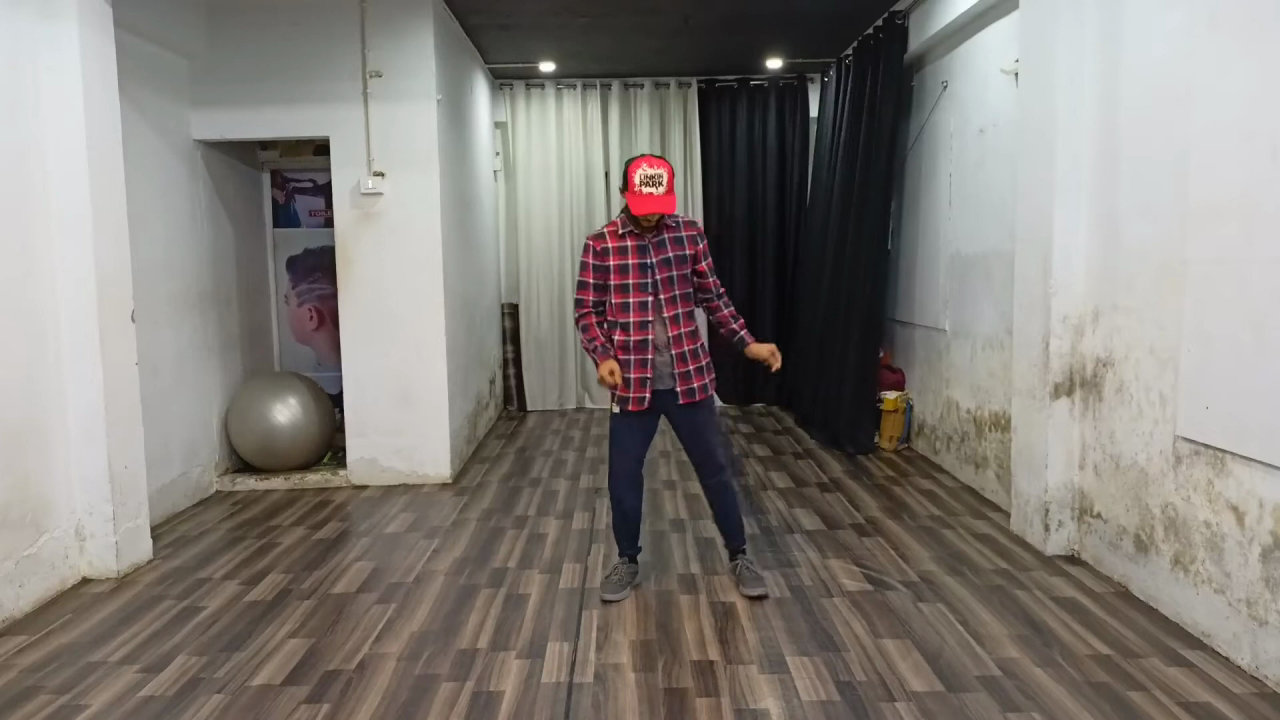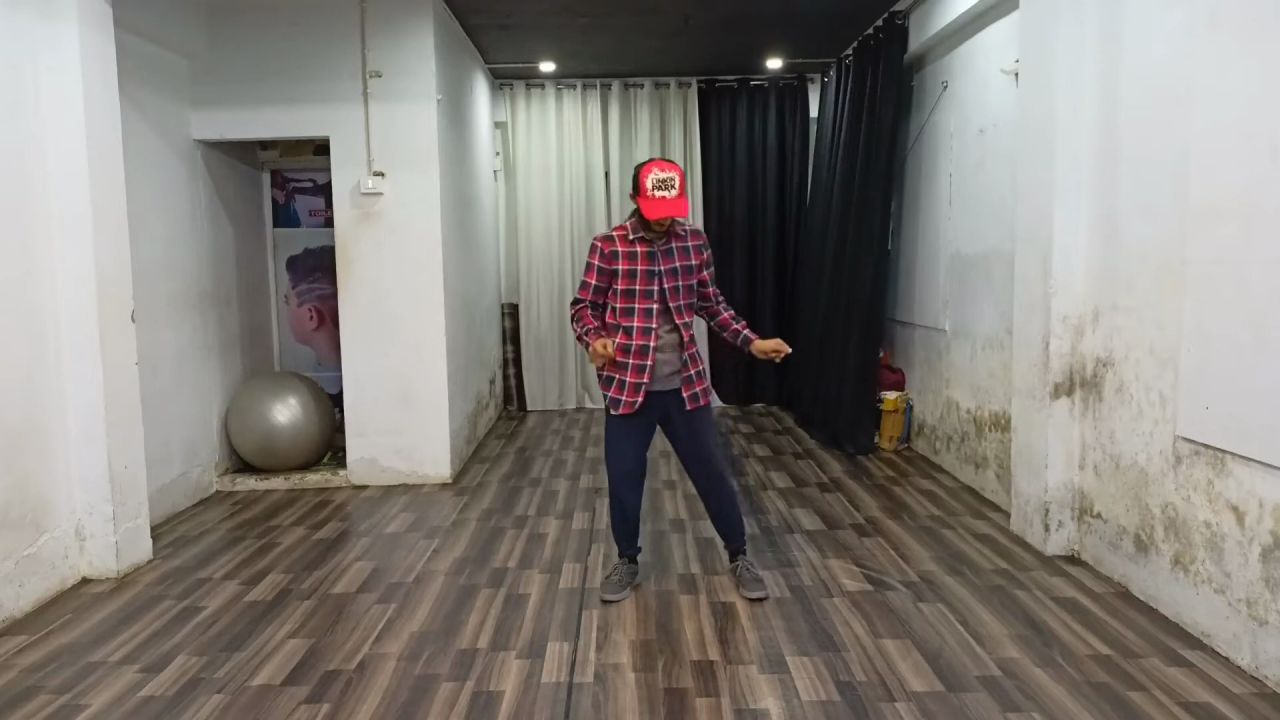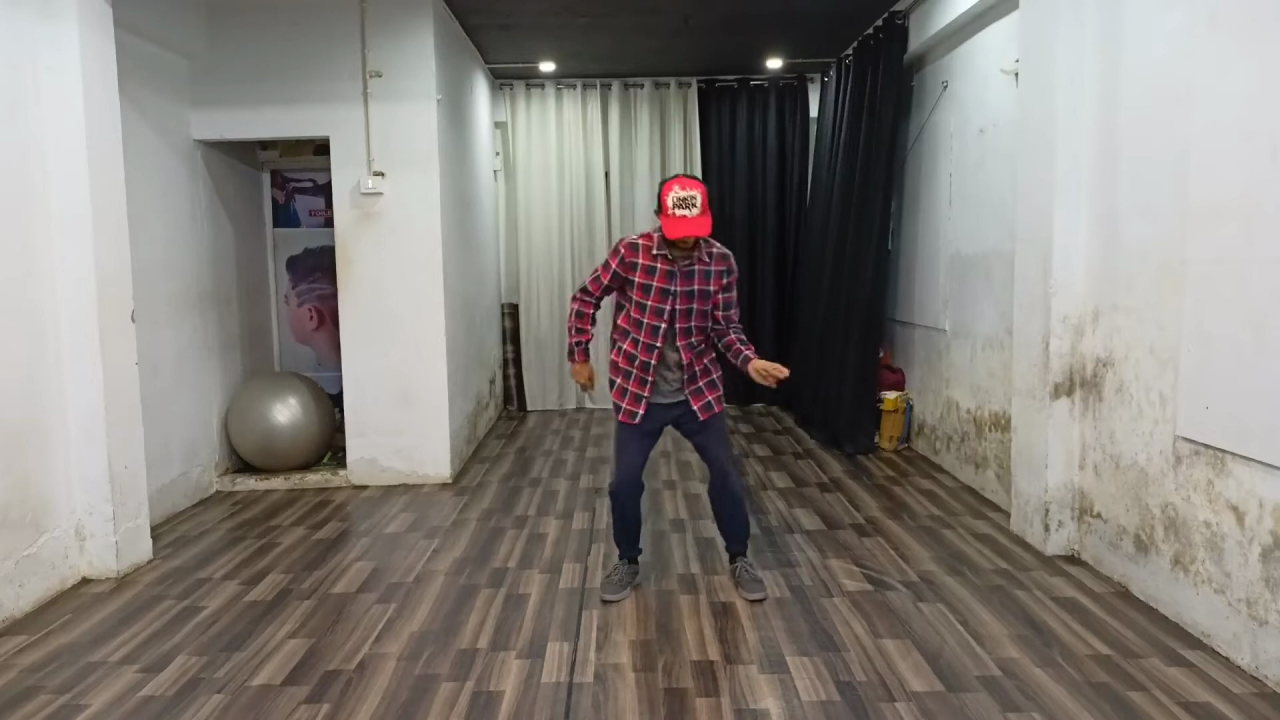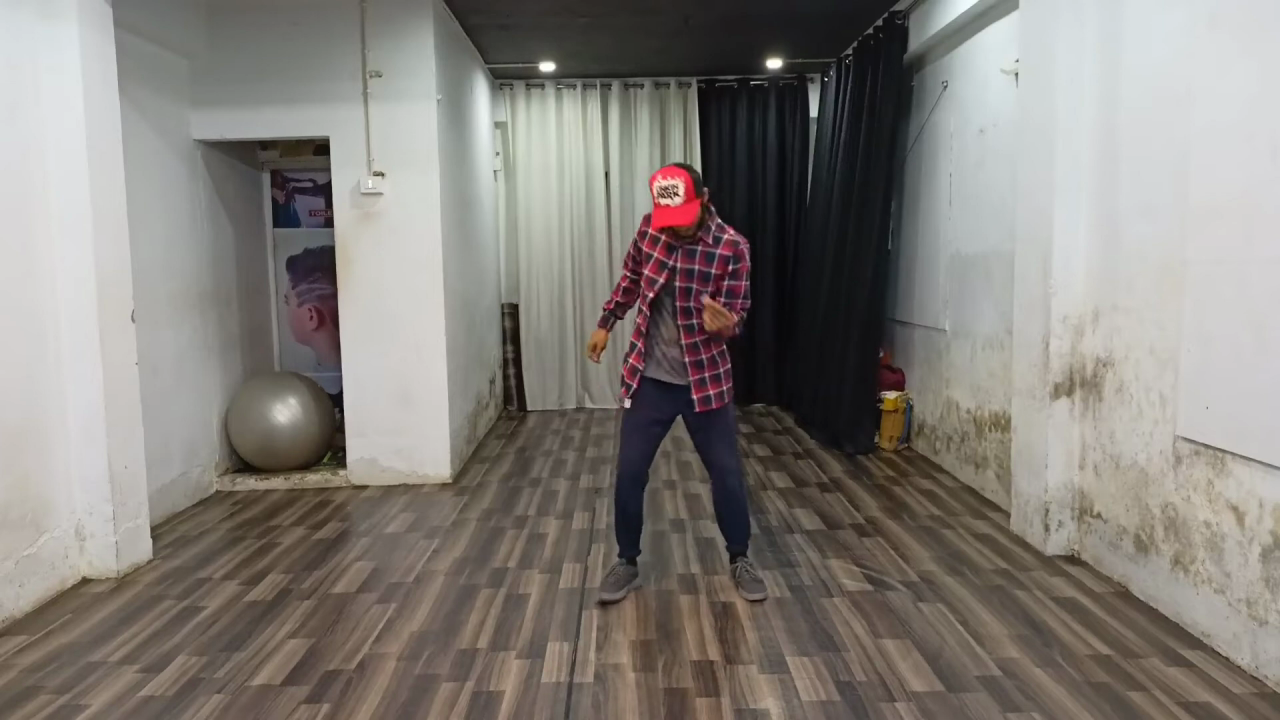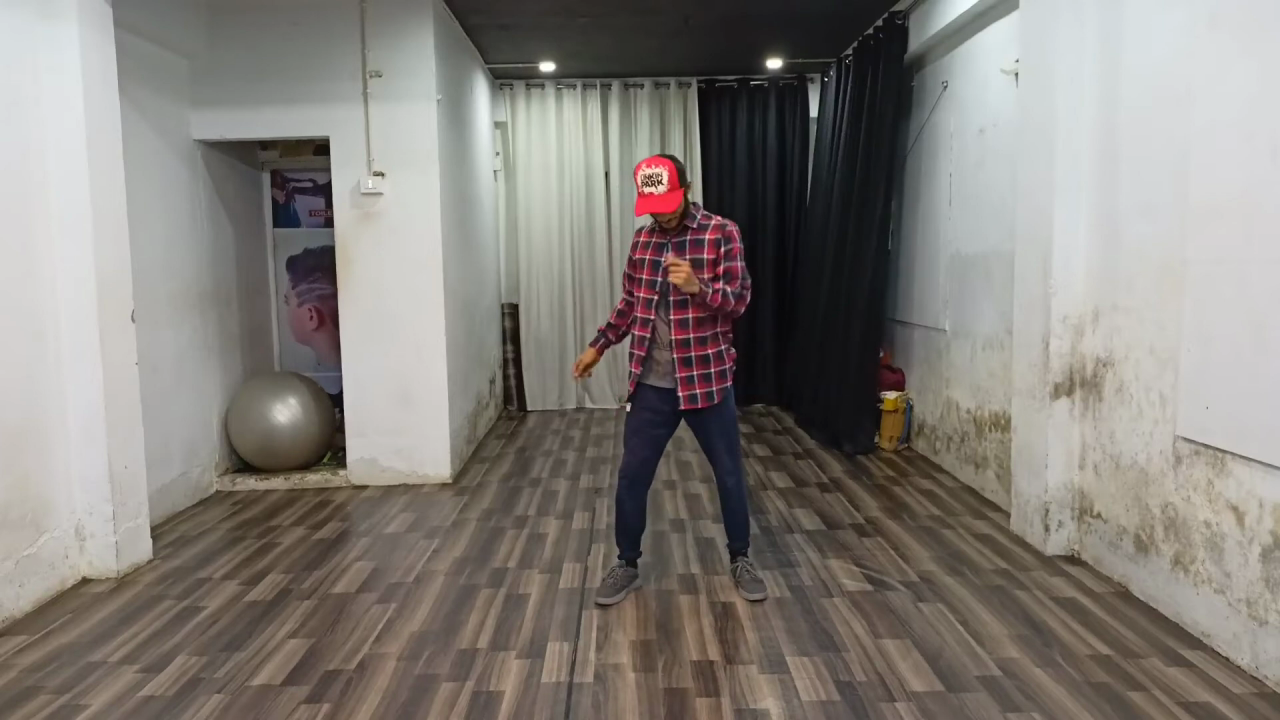
dt=0.3s
person 1, frame 1
left shoulder: (689, 233)
right shoulder: (601, 244)
left elbow: (712, 296)
right elbow: (586, 308)
left wrist: (748, 344)
right wrist: (601, 354)
left hip: (688, 378)
right hip: (631, 382)
left knee: (716, 467)
right knee: (624, 474)
left ankle: (738, 554)
right ankle: (627, 560)
person 1, frame 2
left shoulder: (694, 241)
right shoulder: (608, 246)
left elbow: (711, 303)
right elbow: (583, 306)
left wrist: (752, 342)
right wrist: (595, 338)
left hip: (685, 383)
right hip: (627, 385)
left knee: (713, 471)
right knee: (624, 477)
left ankle: (738, 556)
right ankle: (627, 562)
person 1, frame 3
left shoulder: (720, 261)
right shoulder: (633, 252)
left elbow: (726, 328)
right elbow: (585, 298)
left wrist: (750, 362)
right wrist: (580, 355)
left hip: (698, 390)
right hip: (638, 390)
left knee: (726, 475)
right knee: (625, 482)
left ankle: (739, 559)
right ankle: (628, 561)
person 1, frame 4
left shoulder: (732, 247)
right shoulder: (650, 228)
left elbow: (735, 313)
right elbow: (631, 276)
left wrist: (723, 323)
right wrist: (605, 324)
left hip: (706, 379)
right hip: (648, 377)
left knee: (727, 473)
right knee: (629, 472)
left ankle: (739, 559)
right ankle: (627, 562)
person 1, frame 5
left shoulder: (721, 233)
right shoulder: (643, 241)
left elbow: (738, 297)
left wrist: (695, 287)
right wrist: (597, 347)
left hip: (707, 379)
right hip: (651, 382)
left knee: (729, 472)
right knee: (632, 475)
left ankle: (740, 559)
right ankle: (627, 564)
